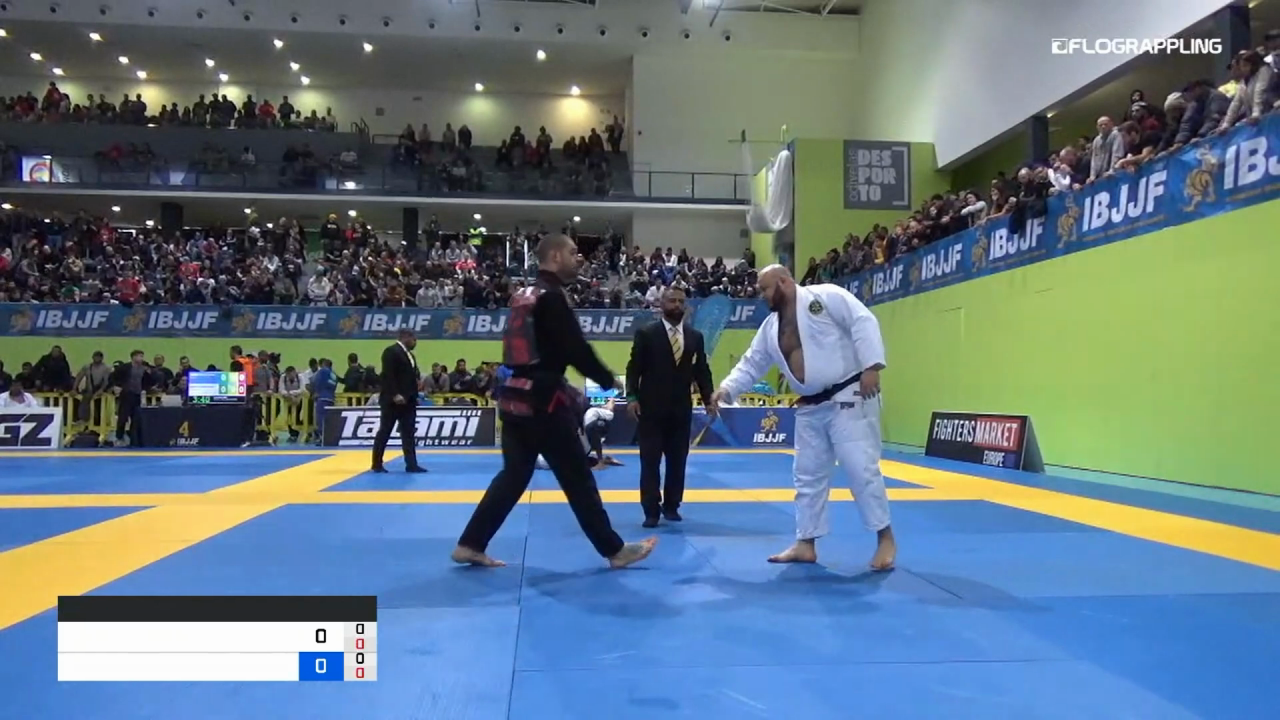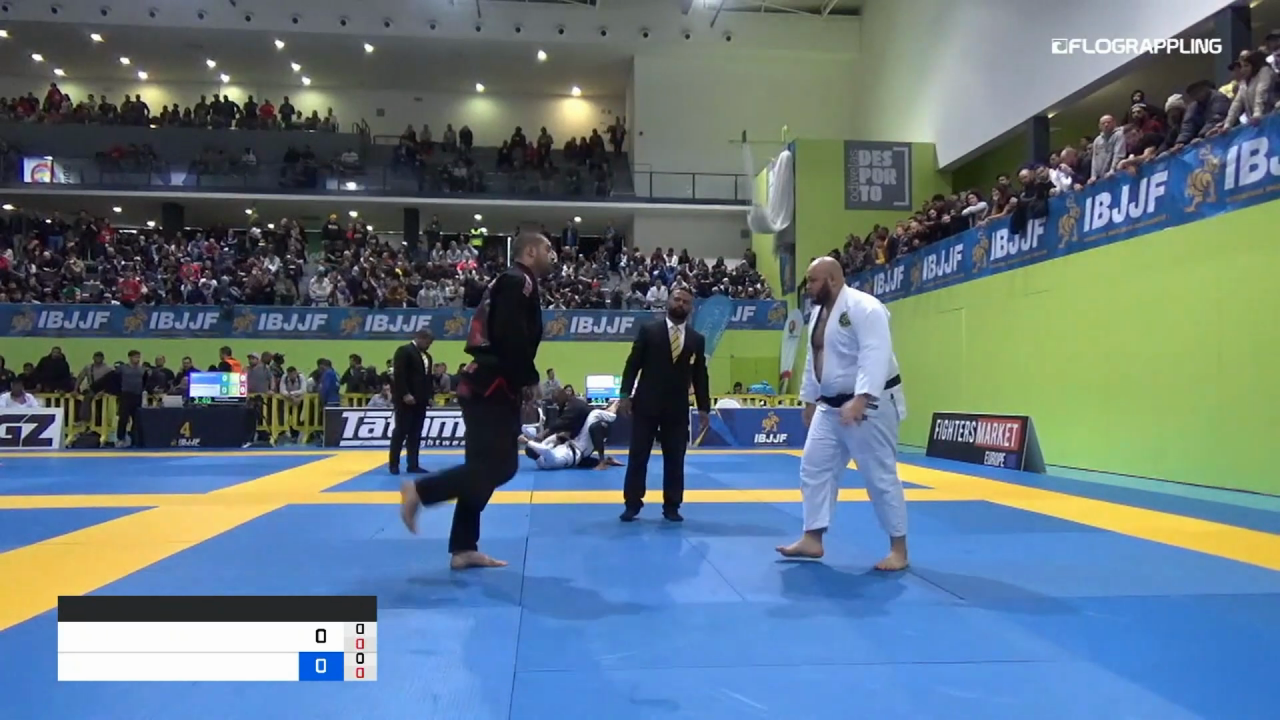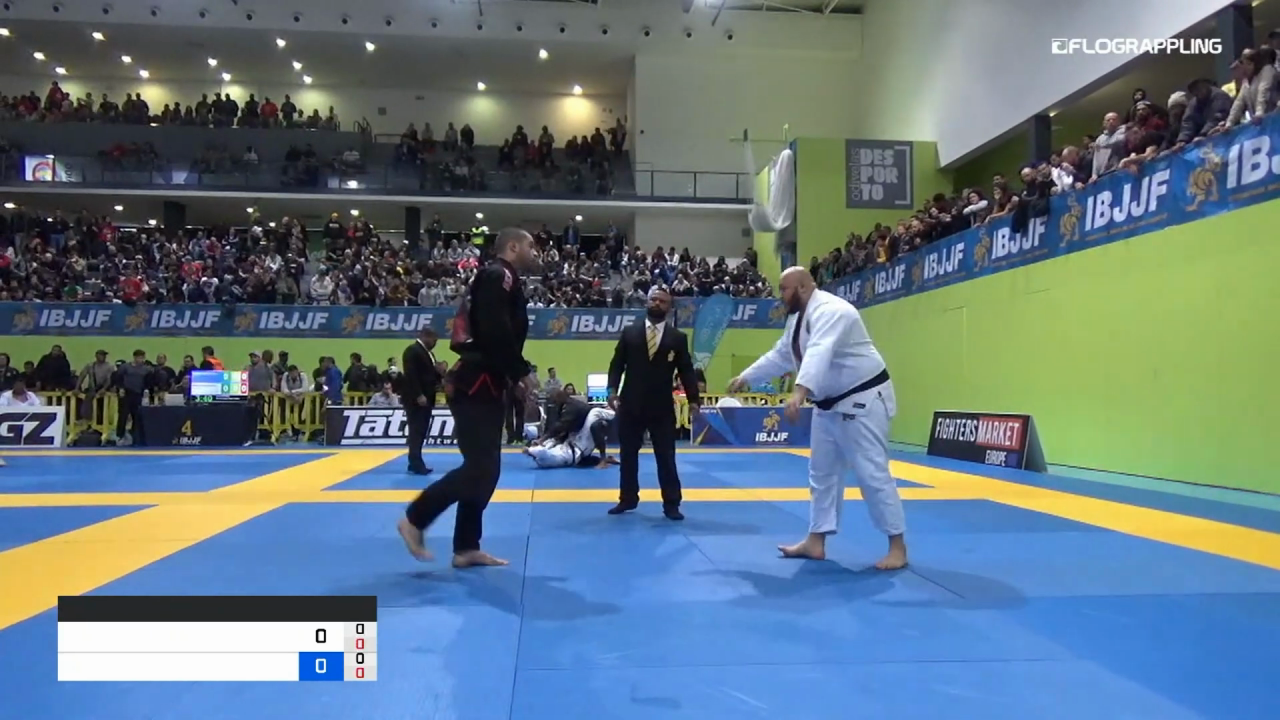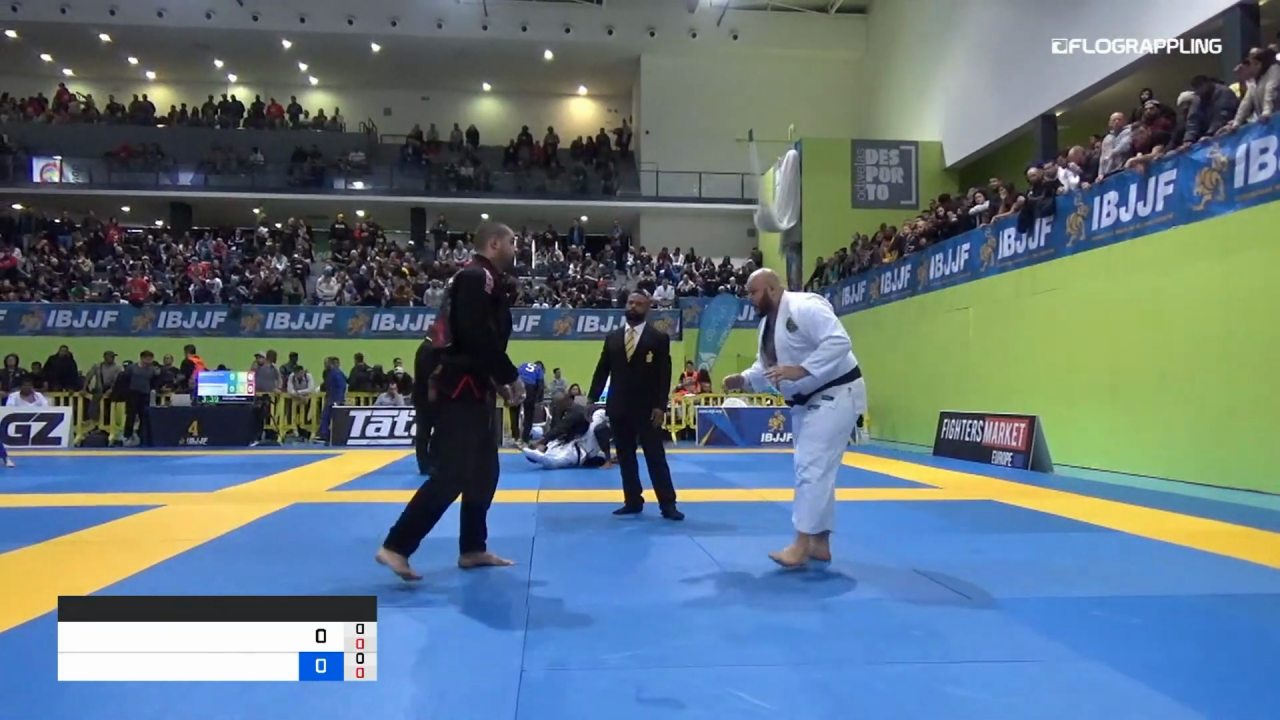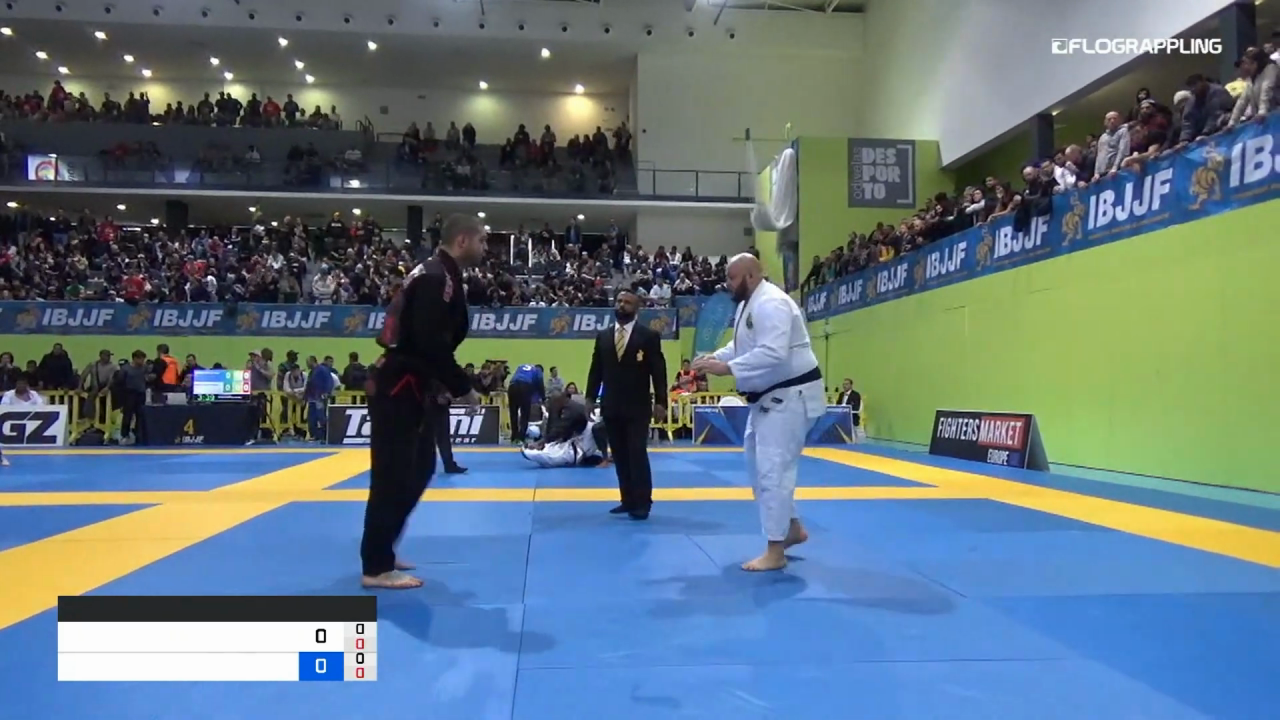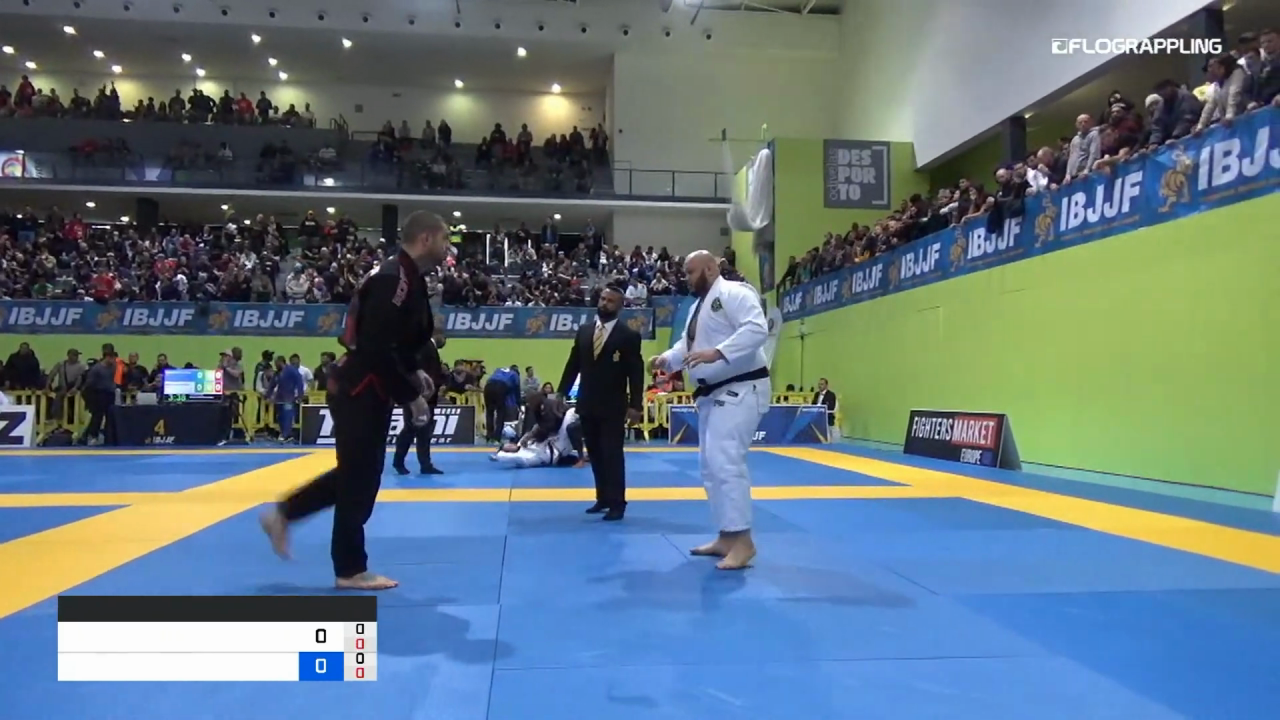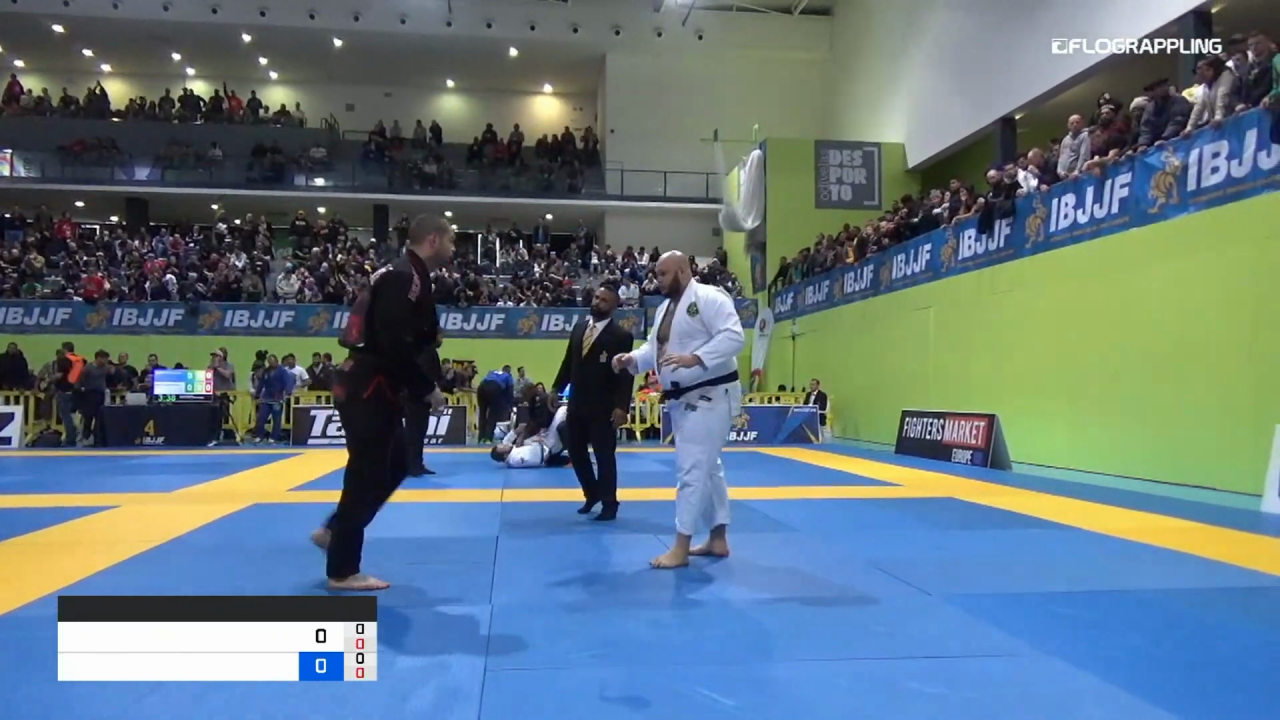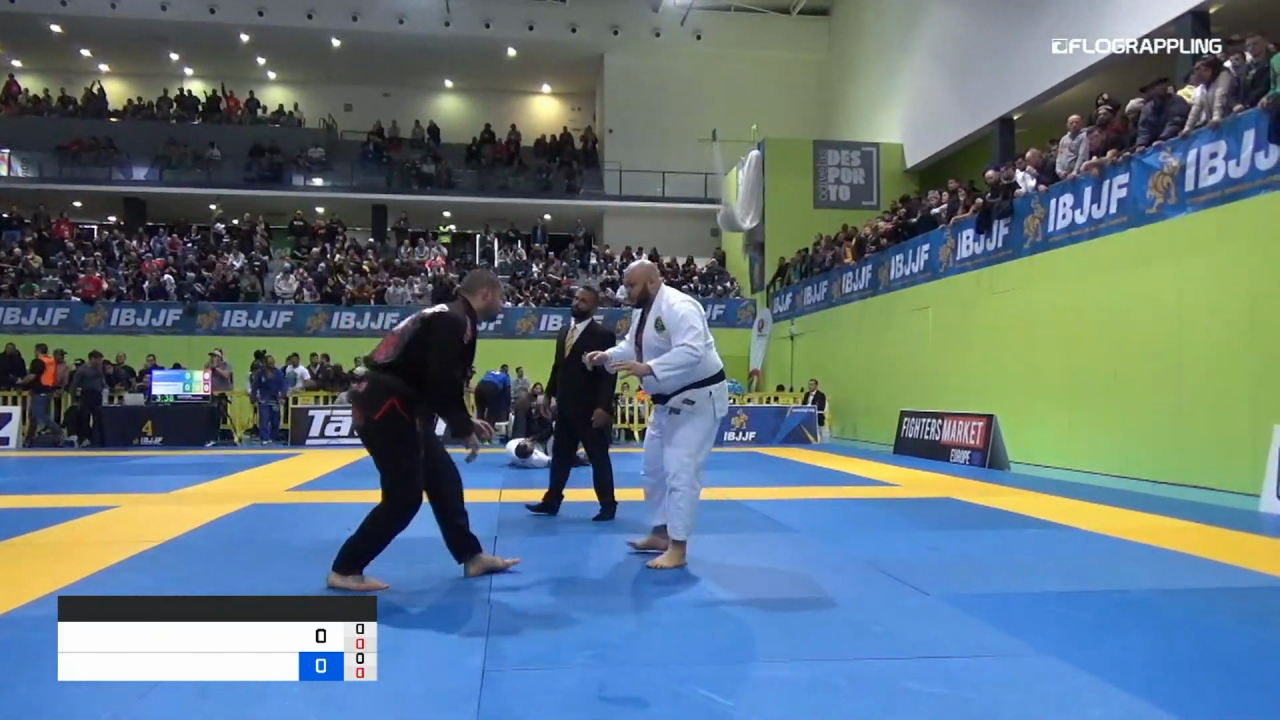
dt=0.4s
person 1, frame 1
left shoulder: (526, 294)
right shoulder: (552, 296)
right elbow: (575, 349)
left wrist: (562, 386)
right wrist: (608, 379)
left hip: (516, 394)
right hip: (541, 398)
left knee: (514, 474)
right knee: (577, 476)
left ankle: (470, 545)
right ankle: (613, 549)
person 1, frame 2
left shoulder: (513, 285)
right shoulder: (518, 282)
right elbow: (512, 338)
left wrist: (523, 383)
right wrist: (530, 379)
left hip: (491, 384)
right hip: (492, 386)
left knee: (489, 466)
right knee: (499, 465)
left ankle: (464, 548)
right ankle: (421, 490)
person 1, frame 3
left shoulder: (498, 280)
right shoulder: (498, 277)
right elbow: (495, 334)
left wrist: (513, 377)
right wrist: (520, 372)
left hip: (482, 384)
right hip: (477, 385)
left knee: (484, 469)
right knee: (478, 468)
left ankle: (466, 547)
right ankle: (416, 519)
person 1, frame 4
left shoulder: (479, 279)
right shoulder: (477, 278)
right elbow: (479, 337)
left wrist: (498, 379)
right wrist: (508, 375)
left hip: (470, 388)
right hip: (460, 390)
left knee: (483, 471)
right knee: (452, 474)
left ankle: (473, 548)
right ankle: (396, 548)
person 1, frame 5
left shoulder: (437, 274)
right shoulder: (437, 278)
right elbow: (433, 345)
left wrist: (442, 383)
right wrist: (463, 389)
left hip: (404, 384)
right hip: (399, 387)
left knee: (419, 468)
right knee: (394, 476)
left ankle: (384, 550)
right ankle: (377, 567)
person 1, frame 6
left shoulder: (405, 277)
right shoulder: (393, 280)
right elbow: (378, 348)
left wrist: (413, 373)
right wrist: (411, 396)
left hip: (363, 387)
right hip: (363, 389)
left knee: (356, 472)
right knee: (361, 479)
left ankle: (283, 515)
right ankle: (351, 569)
person 1, frame 7
left shoulder: (404, 276)
right shoulder: (403, 278)
right elbow: (394, 345)
left wrist: (421, 379)
right wrist: (426, 388)
left hip: (370, 386)
right hip: (370, 389)
left knee: (393, 468)
right knee: (369, 477)
left ankle: (335, 533)
right ankle: (342, 571)
person 1, frame 8
left shoulder: (446, 318)
right shoulder: (454, 323)
right elbow: (443, 384)
left wrist: (466, 422)
right wrist: (464, 429)
left hip: (396, 406)
right hip: (386, 408)
left knee: (444, 480)
right knee: (403, 495)
left ankle: (472, 556)
right ankle: (346, 570)
person 2, frame 1
left shoulder: (827, 296)
right shoulder: (771, 324)
left elbow: (863, 323)
right elbow: (752, 365)
left wrist: (870, 366)
right wrist: (727, 388)
left hip: (848, 397)
right hip: (811, 406)
left knee: (860, 467)
right knee: (809, 474)
left ankle: (885, 539)
right ankle: (805, 545)
person 2, frame 2
left shoulder: (864, 307)
right shoulder: (819, 312)
left elbow: (877, 355)
right elbow: (815, 358)
left wrist: (860, 399)
right wrist: (808, 399)
left hip: (870, 405)
right hip: (833, 406)
left knee: (879, 476)
right knee: (814, 467)
left ankle: (898, 548)
right ankle: (812, 539)
person 2, frame 3
left shoulder: (830, 310)
right shoulder: (798, 319)
left elbow: (820, 353)
right elbow: (780, 357)
left wrist: (799, 393)
right wrist: (745, 378)
left hip: (863, 400)
right hip: (830, 404)
left knee: (872, 472)
right knee: (822, 472)
left ankle: (897, 544)
right ankle: (816, 540)
person 2, frame 4
left shoulder: (806, 306)
right shoulder: (767, 321)
left elbow: (838, 342)
right elbow: (765, 364)
left wrist: (801, 370)
right wrist: (744, 379)
left hip: (836, 395)
right hip: (808, 400)
left knee: (813, 466)
right knee: (813, 467)
left ankle: (801, 545)
right ankle: (820, 543)
person 2, frame 5
left shoulder: (770, 304)
right shoulder: (749, 304)
left elbow: (771, 354)
right elbow: (741, 345)
left wrist: (726, 368)
right wrist: (715, 358)
left hip: (791, 396)
right hip: (771, 396)
left knee: (773, 470)
right knee: (758, 464)
left ankle: (775, 551)
right ankle: (792, 527)
person 2, frame 6
left shoulder: (734, 293)
right shoulder: (700, 305)
left elbow: (756, 329)
right elbow: (686, 346)
left wrist: (716, 353)
right wrist: (665, 361)
left hip: (740, 391)
right hip: (712, 394)
left knee: (725, 463)
right knee: (714, 465)
left ankle: (743, 542)
right ankle: (727, 539)
person 2, frame 7
left shoulder: (710, 298)
right shoulder: (666, 307)
left elbow: (733, 337)
right elbow: (655, 346)
left wrist: (695, 358)
right wrist: (632, 359)
left hip: (710, 396)
right hip: (682, 397)
left knee: (694, 469)
right knee: (707, 468)
left ankle: (681, 547)
right ankle: (718, 539)
person 2, frame 8
left shoulder: (678, 307)
right shoulder: (643, 311)
left elbow: (690, 352)
right elbow: (632, 347)
left wrist: (647, 369)
right wrist: (606, 357)
left hip: (696, 398)
right hip: (669, 400)
left knee: (681, 471)
right knee: (654, 467)
left ankle: (678, 548)
right ankle: (660, 534)
person 3, frame 1
left shoulder: (695, 337)
right shoulder: (646, 334)
left elbow: (702, 371)
right elbow: (633, 368)
left wrist: (708, 400)
right wrist: (632, 397)
left hip: (681, 409)
right hip: (651, 408)
left knee: (678, 460)
right knee: (650, 459)
left ankle: (671, 505)
right ankle: (652, 511)
person 3, frame 2
left shoulder: (696, 339)
right shoulder: (648, 331)
left elbow: (700, 375)
right elbow: (632, 364)
left wrist: (703, 407)
right wrist: (625, 394)
left hip: (677, 408)
right hip: (646, 404)
left knee: (675, 459)
right knee: (638, 455)
left ankle: (671, 506)
right ankle: (632, 503)
person 3, frame 3
left shoulder: (677, 338)
right shoulder: (629, 333)
left elbow: (686, 370)
right elbow: (617, 364)
left wrist: (693, 398)
right wrist: (613, 390)
left hip: (662, 406)
right hip: (631, 404)
left knee: (666, 456)
right knee: (628, 454)
left ankle: (671, 504)
right ankle: (628, 499)
person 3, frame 4
left shoulder: (658, 338)
right shoulder: (612, 337)
left elbow: (664, 374)
right elbow: (602, 370)
left wrist: (660, 405)
right wrist: (592, 398)
left hip: (646, 408)
right hip: (618, 407)
left knee: (655, 455)
right knee: (625, 456)
left ankle: (667, 503)
right ankle: (633, 501)
person 3, frame 5
left shoulder: (649, 336)
right shoulder: (603, 336)
left elbow: (658, 371)
right elbow: (596, 370)
left wrist: (660, 401)
right wrist: (590, 398)
left hip: (637, 407)
right hip: (611, 406)
left knee: (637, 452)
right knee: (620, 455)
left ankle: (642, 502)
right ankle: (628, 500)
person 3, frame 6
left shoulder: (628, 336)
right shoulder: (584, 331)
left elbow: (636, 373)
right elbow: (573, 364)
left wrist: (635, 405)
right wrist: (562, 392)
left hip: (613, 406)
right hip: (587, 404)
left knee: (612, 454)
right knee: (595, 454)
left ankle: (616, 504)
right ankle: (603, 498)
person 3, frame 7
left shoulder: (620, 336)
right shoulder: (578, 329)
left elbow: (625, 374)
right elbow: (568, 362)
left wrist: (621, 407)
right wrist: (557, 389)
left hip: (603, 407)
right hip: (577, 404)
left knee: (604, 455)
right knee: (576, 452)
left ankle: (609, 504)
right ankle: (593, 493)
person 3, frame 8
left shoulder: (602, 335)
right shoulder: (565, 332)
left elbow: (608, 374)
left wrist: (603, 407)
right wrist: (548, 395)
left hip: (590, 409)
right hip: (566, 407)
left knee: (598, 457)
right knee: (560, 455)
left ankle: (608, 505)
right ankle: (552, 501)
